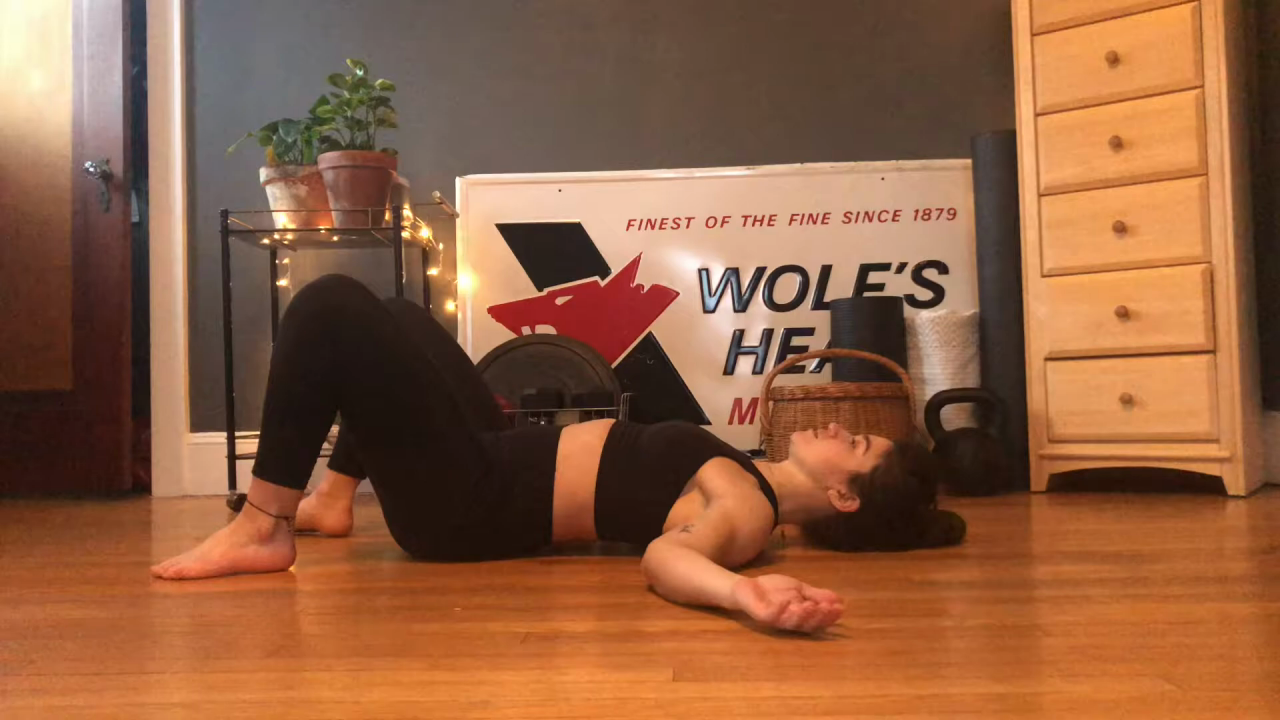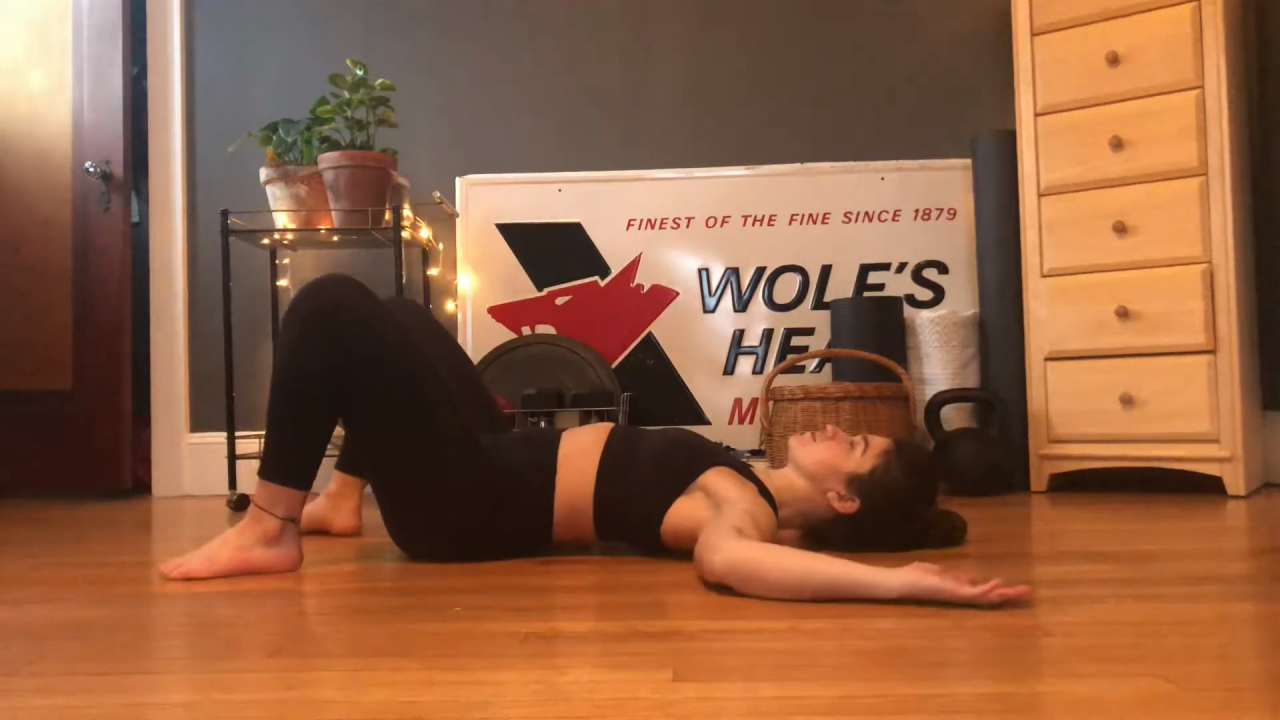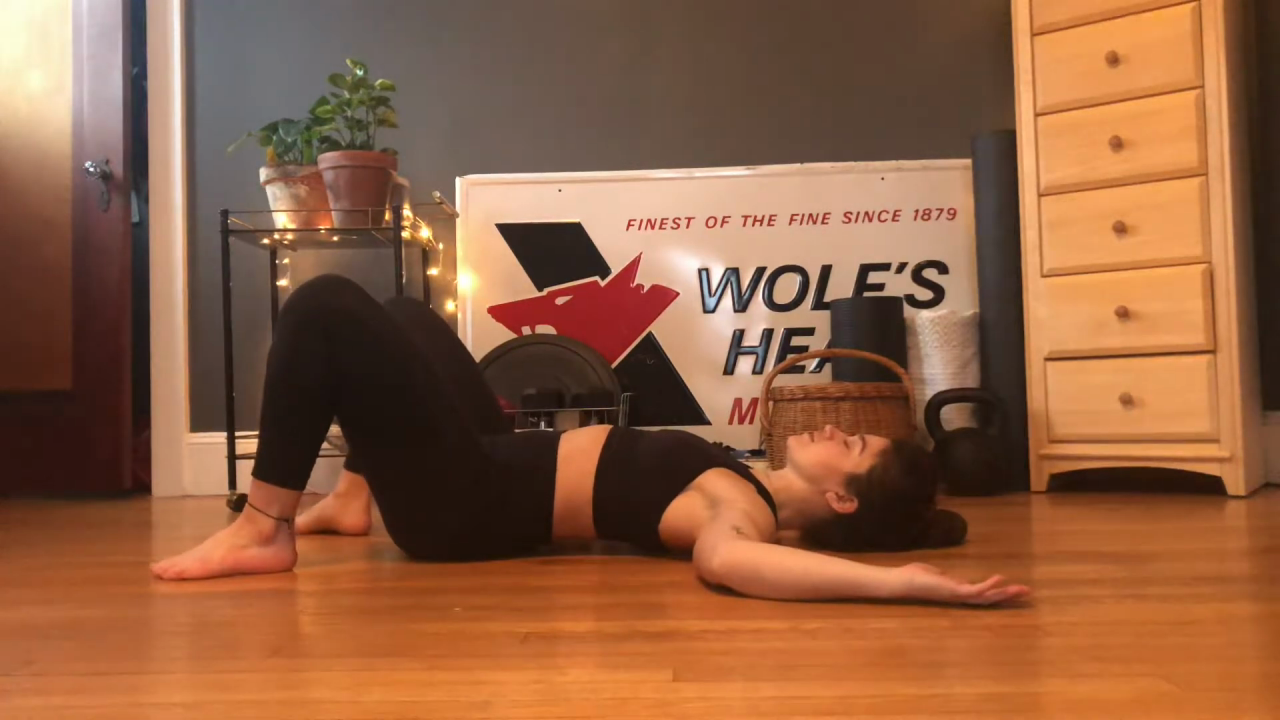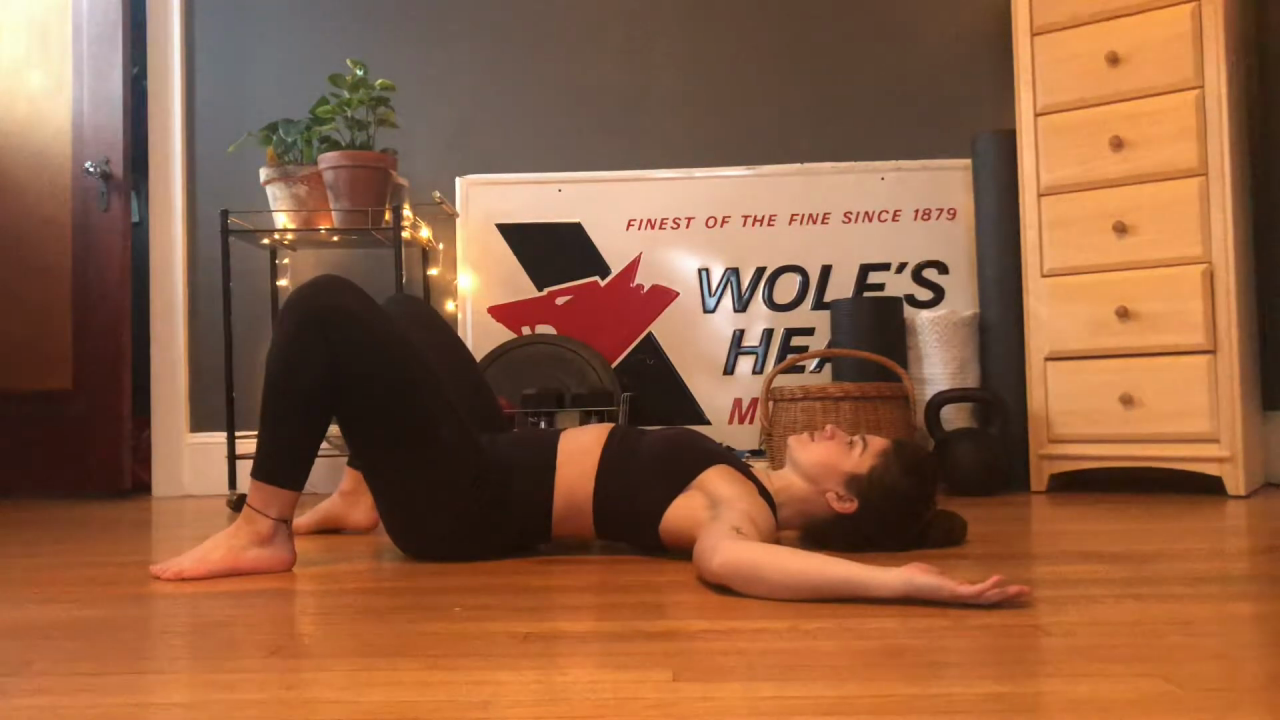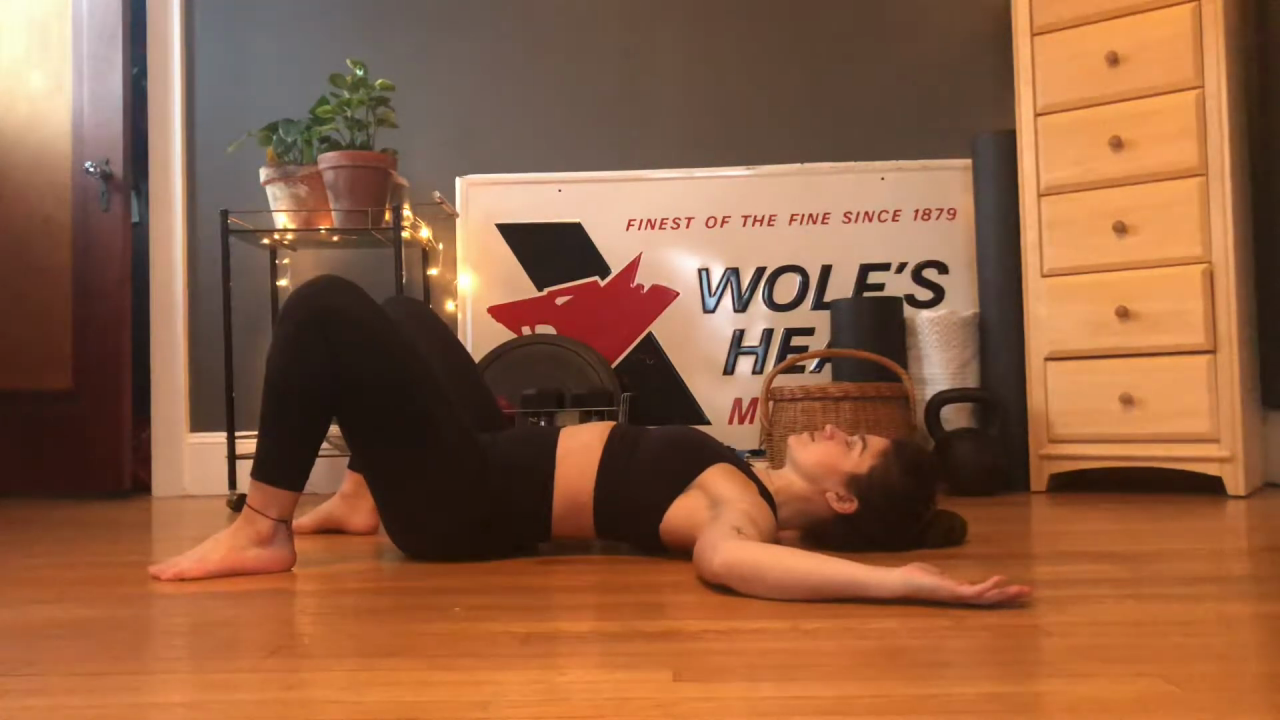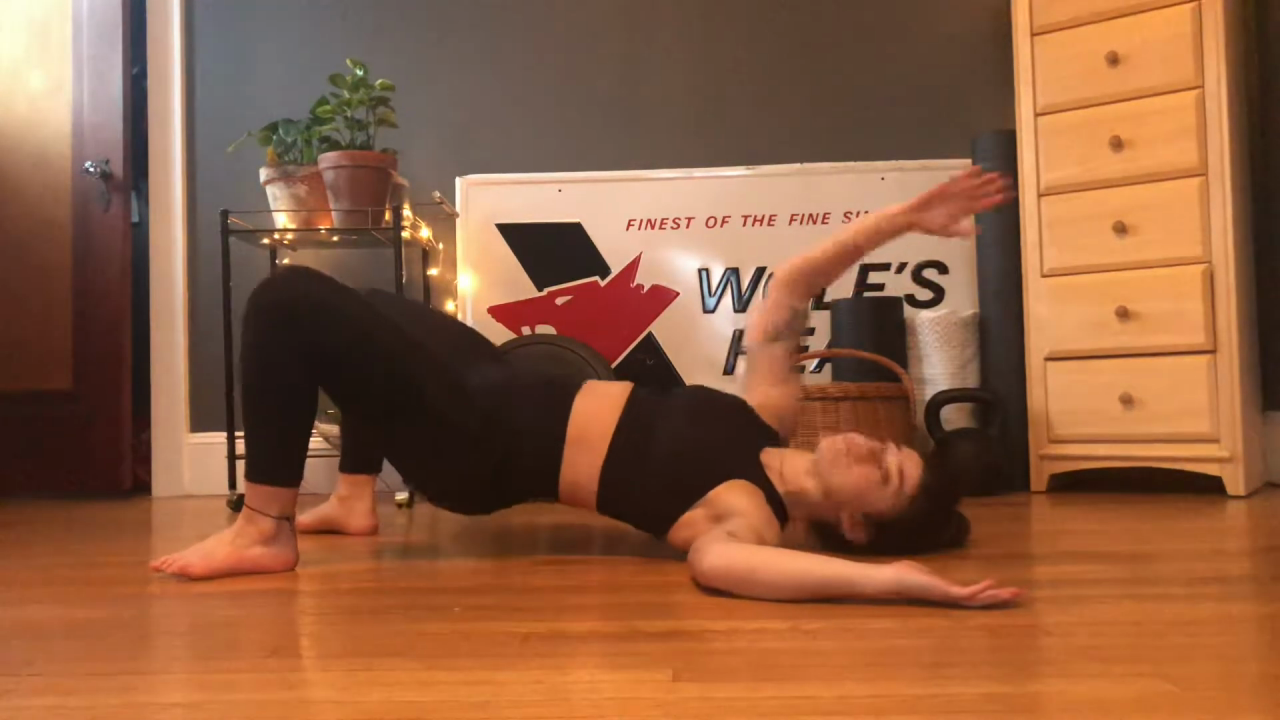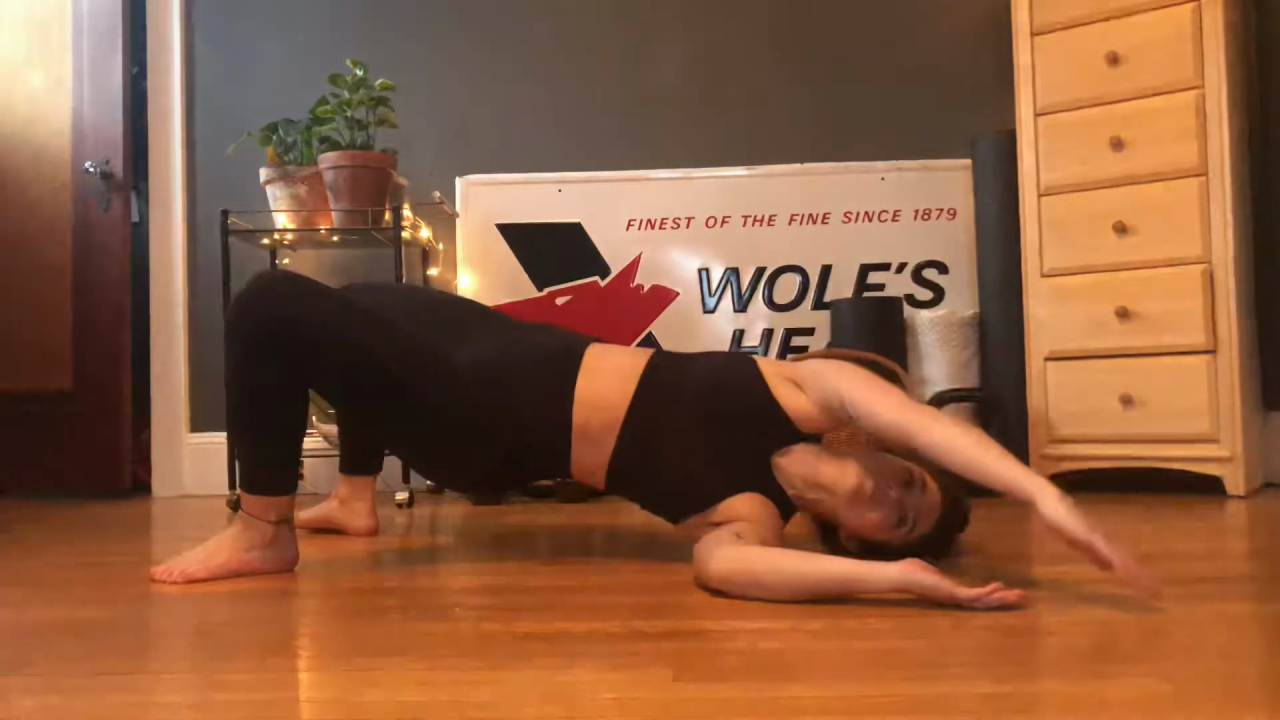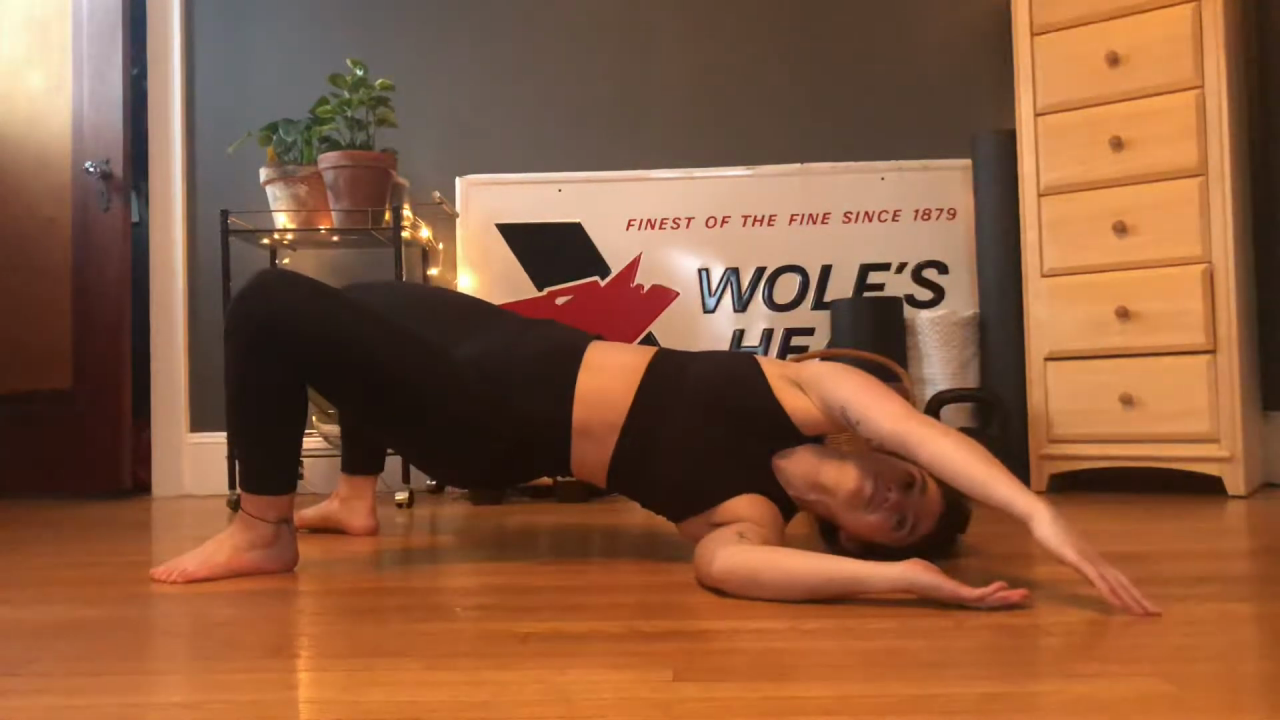
dt=0.7s
person 1, frame 1
left shoulder: (745, 514)
right shoulder: (751, 484)
left elbow: (669, 554)
left wrist: (744, 596)
left hip: (463, 503)
right hip: (495, 458)
left knee: (330, 305)
right knee: (398, 319)
left ankle: (262, 528)
right ankle: (332, 499)
person 1, frame 2
left shoulder: (747, 509)
right shoulder: (761, 492)
left elbow: (724, 556)
left wrist: (901, 583)
left hip: (466, 504)
right hip: (499, 461)
left knee: (331, 306)
right knee: (398, 317)
left ankle: (268, 531)
right ankle: (340, 500)
person 1, frame 3
left shoulder: (745, 511)
right shoulder: (759, 493)
left elbow: (724, 556)
left wrist: (898, 581)
left hip: (463, 503)
right hip: (496, 462)
left knee: (325, 307)
right knee: (404, 315)
left ankle: (263, 529)
right ankle: (350, 500)
person 1, frame 4
left shoulder: (744, 511)
right shoulder: (760, 490)
left elbow: (725, 557)
left wrist: (900, 582)
left hip: (464, 504)
right hip: (498, 461)
left knee: (325, 307)
right knee: (405, 313)
left ankle: (262, 531)
right ankle: (356, 499)
person 1, frame 5
left shoulder: (745, 510)
right shoulder: (755, 489)
left elbow: (725, 558)
left wrist: (899, 581)
left hip: (466, 503)
right hip: (498, 456)
left knee: (324, 306)
right knee: (401, 314)
left ankle: (261, 532)
right ankle: (355, 501)
person 1, frame 6
left shoulder: (750, 518)
right shoulder: (771, 414)
left elbow: (715, 562)
right elbow: (786, 286)
left wrist: (892, 577)
right wrist: (902, 217)
left hip: (473, 446)
right hip: (502, 382)
left knee: (287, 300)
right knee: (361, 309)
left ankle: (263, 532)
right ankle: (353, 501)
person 1, frame 7
left shoulder: (750, 516)
right shoulder: (810, 399)
left elbow: (720, 566)
right elbow: (921, 416)
right wrist: (1043, 489)
left hip: (491, 431)
right hip: (518, 347)
left knee: (267, 307)
right knee: (354, 305)
left ankle: (260, 537)
right ankle: (352, 502)
person 1, frame 8
left shoulder: (750, 516)
right shoulder: (813, 399)
left elbow: (723, 566)
right elbow: (920, 427)
right wrist: (1035, 508)
left hip: (492, 426)
right hip: (524, 344)
left knee: (269, 306)
right knee: (359, 304)
left ankle: (262, 536)
right ankle: (355, 502)
